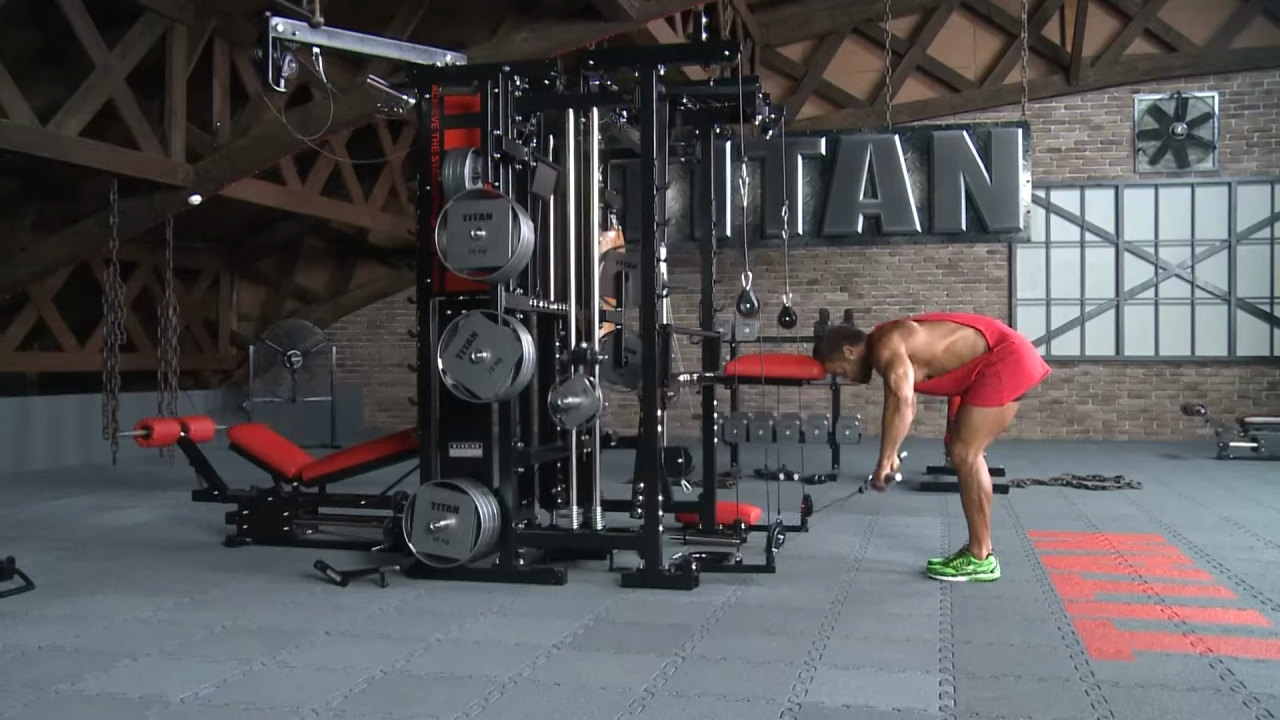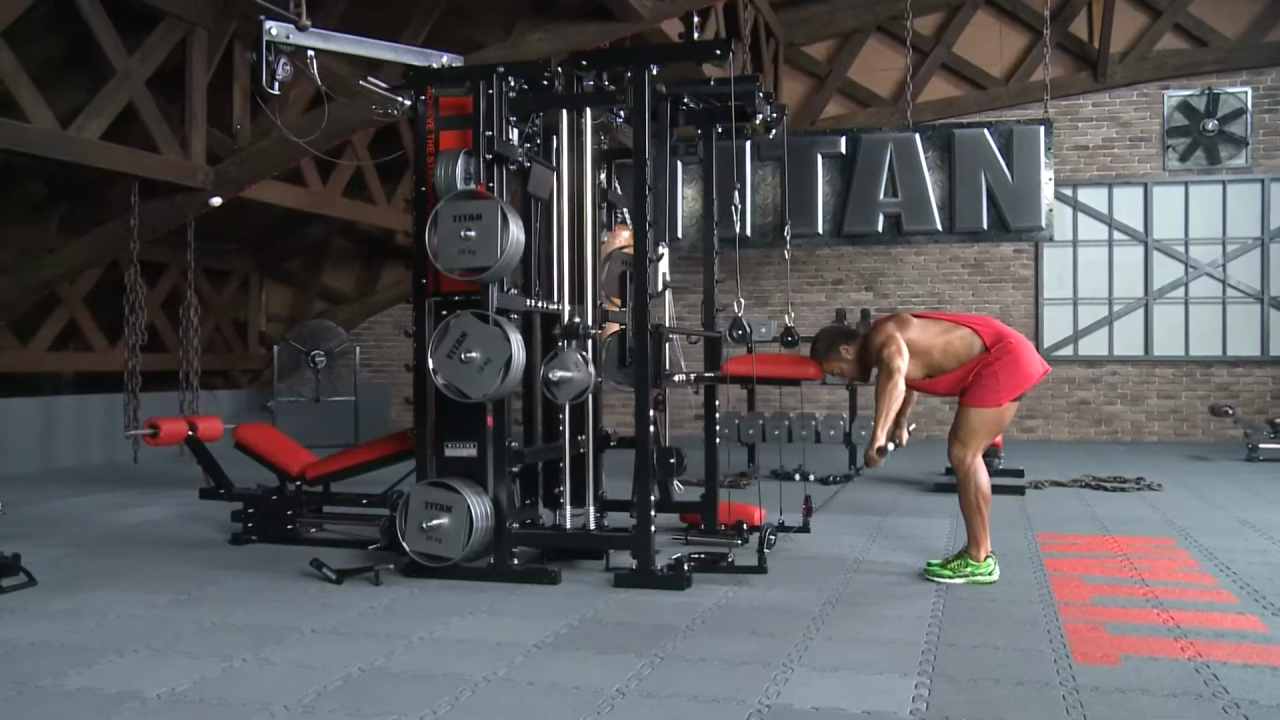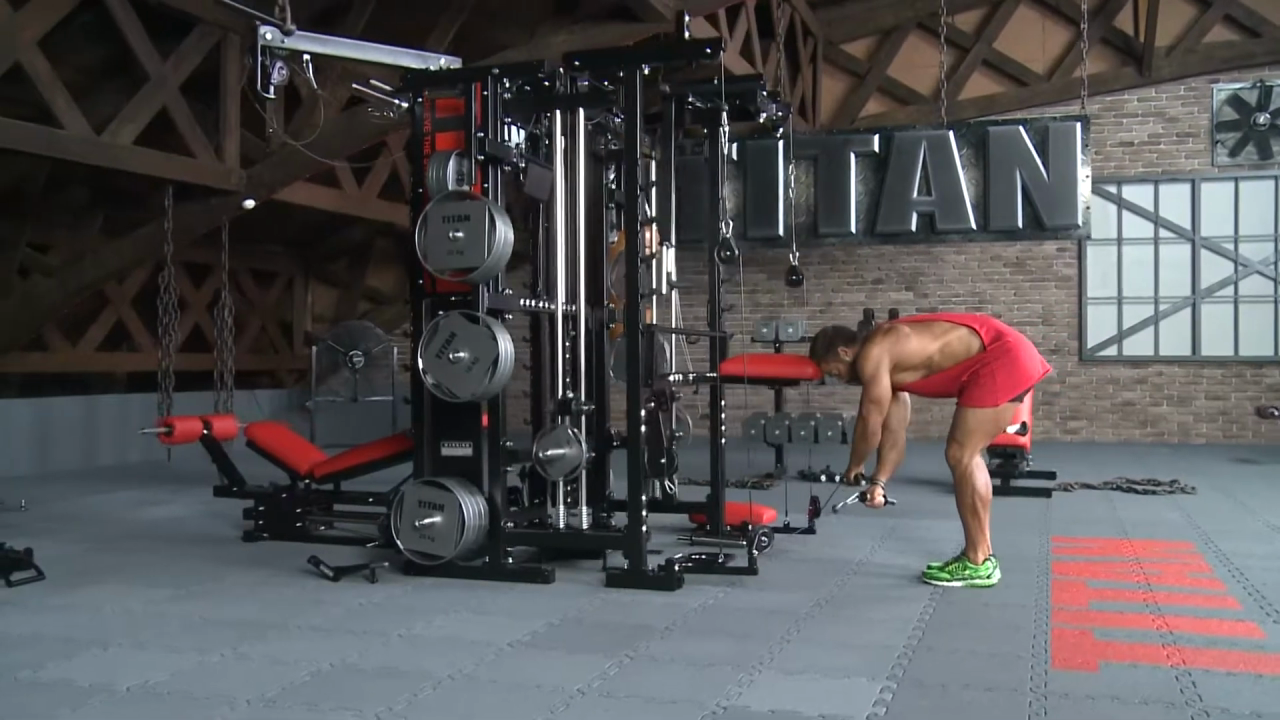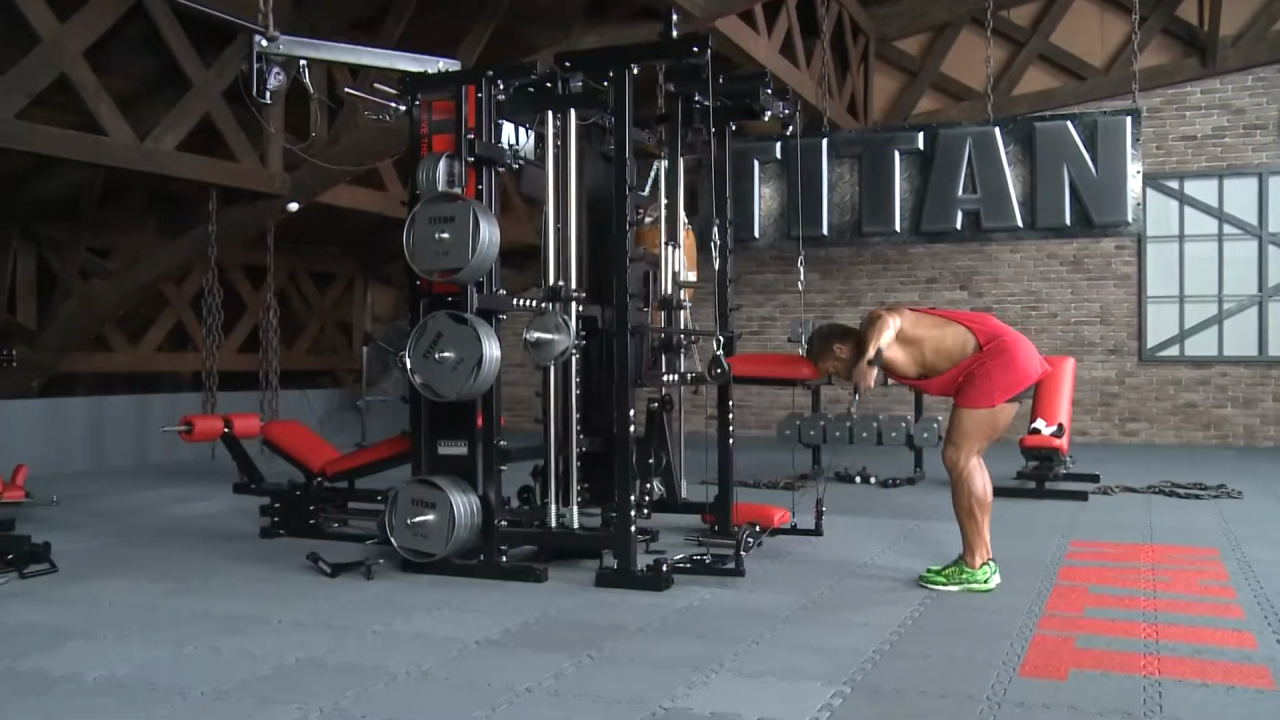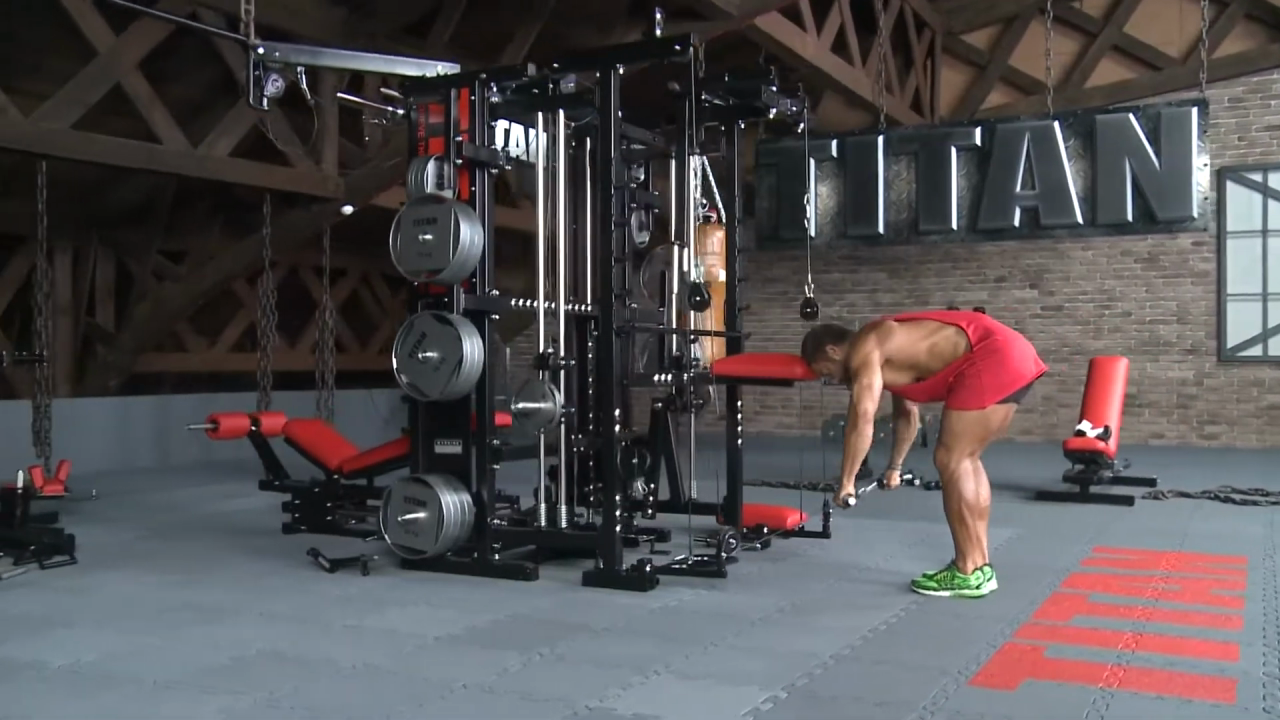
dt=1s
person 1, frame 1
left shoulder: (884, 347)
right shoulder: (889, 343)
left elbow: (901, 402)
right elbow: (903, 397)
left wrist: (884, 463)
right wrist: (893, 454)
left hip: (1005, 361)
right hip: (1005, 358)
left knee: (965, 455)
right knee: (966, 453)
left ankle: (981, 559)
right ankle: (979, 550)
person 1, frame 2
left shoulder: (879, 339)
right shoulder: (887, 341)
left elbow: (895, 372)
right elbow: (905, 376)
left wrist: (878, 437)
right wrist: (900, 424)
left hip: (1002, 360)
right hip: (1005, 356)
left knee: (963, 456)
right knee: (966, 454)
left ankle: (979, 561)
right ankle: (979, 552)
person 1, frame 3
left shoulder: (873, 355)
right shoulder: (889, 363)
left elbow: (870, 425)
right elbow: (893, 431)
left wrist: (855, 467)
right wrist: (878, 483)
left hip: (1001, 359)
right hip: (1008, 355)
left knee: (961, 456)
right knee: (967, 455)
left ankle: (978, 564)
right ankle: (980, 555)
person 1, frame 4
left shoulder: (870, 329)
right shoulder: (879, 337)
left elbow: (885, 323)
left wrist: (868, 358)
left hip: (998, 359)
right hip: (1009, 354)
left knee: (958, 458)
right knee: (967, 458)
left ankle: (976, 568)
right ankle: (982, 561)
person 1, frame 5
left shoulder: (864, 350)
right shoulder: (884, 351)
left elbow: (862, 416)
right elbow: (907, 413)
left wrist: (847, 482)
right wrist: (895, 466)
left hip: (992, 360)
right hip: (1009, 353)
left knee: (951, 461)
right knee: (965, 459)
left ankle: (968, 574)
right ankle: (979, 567)
